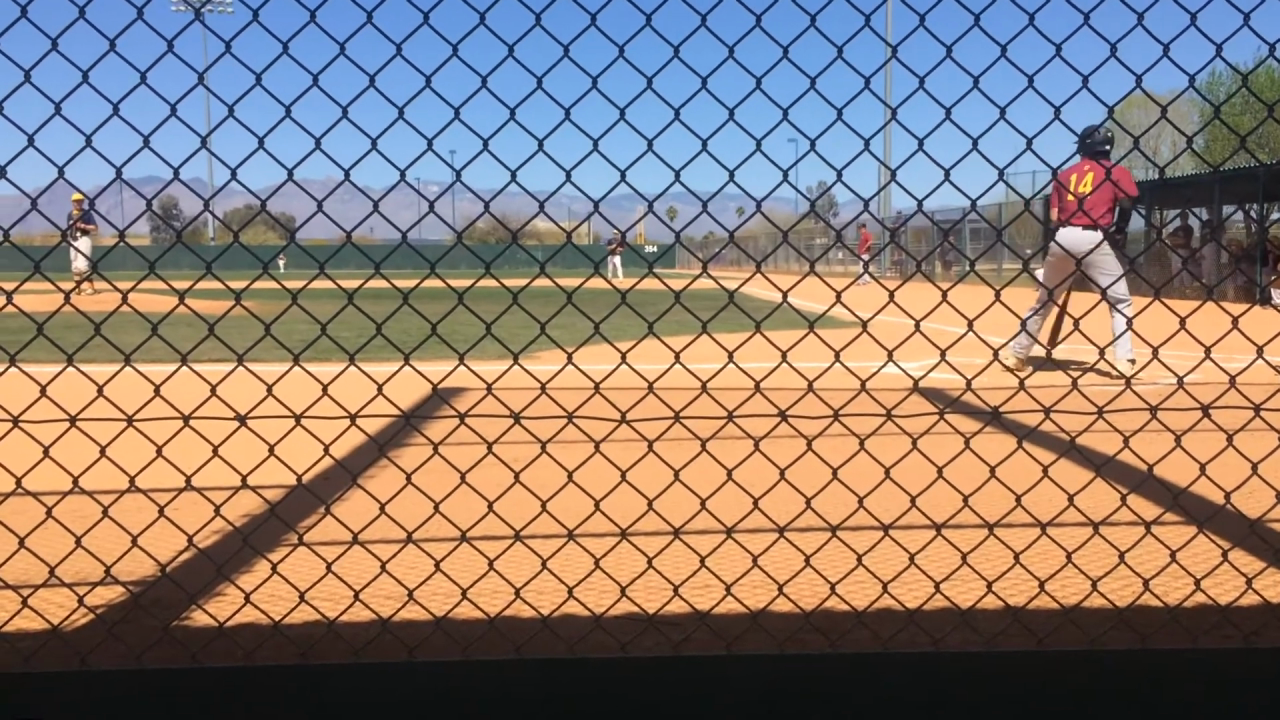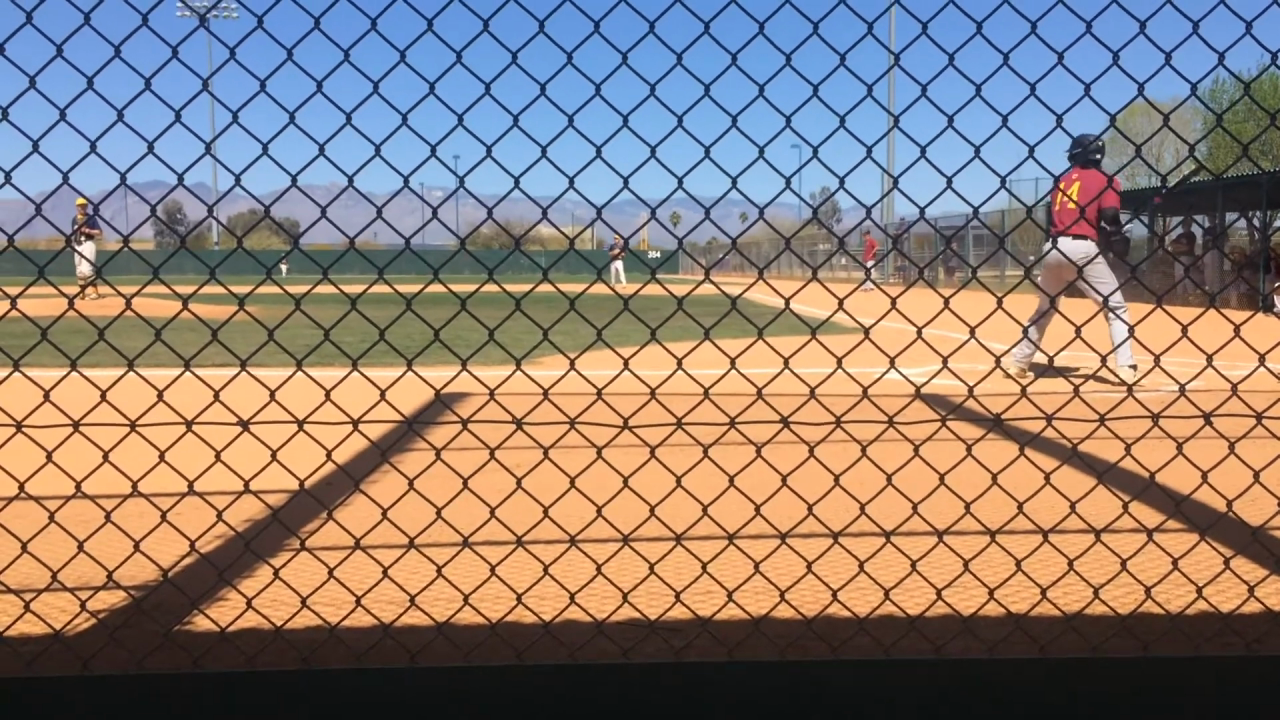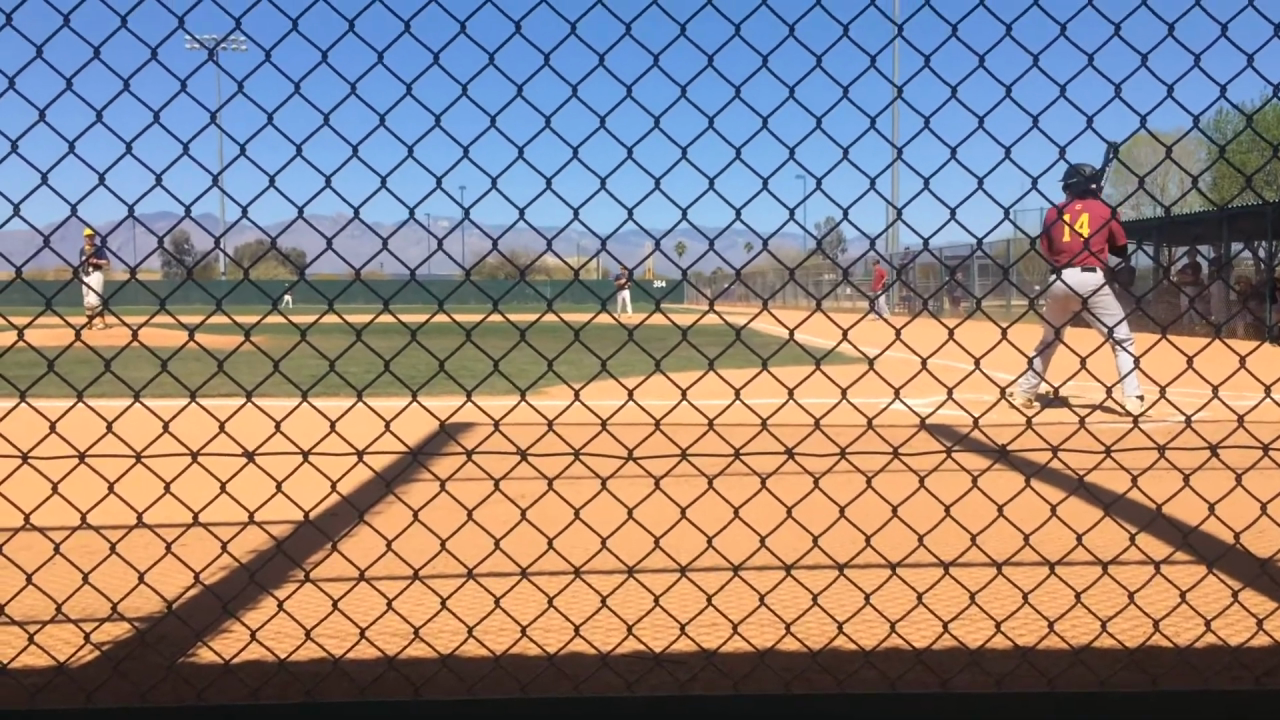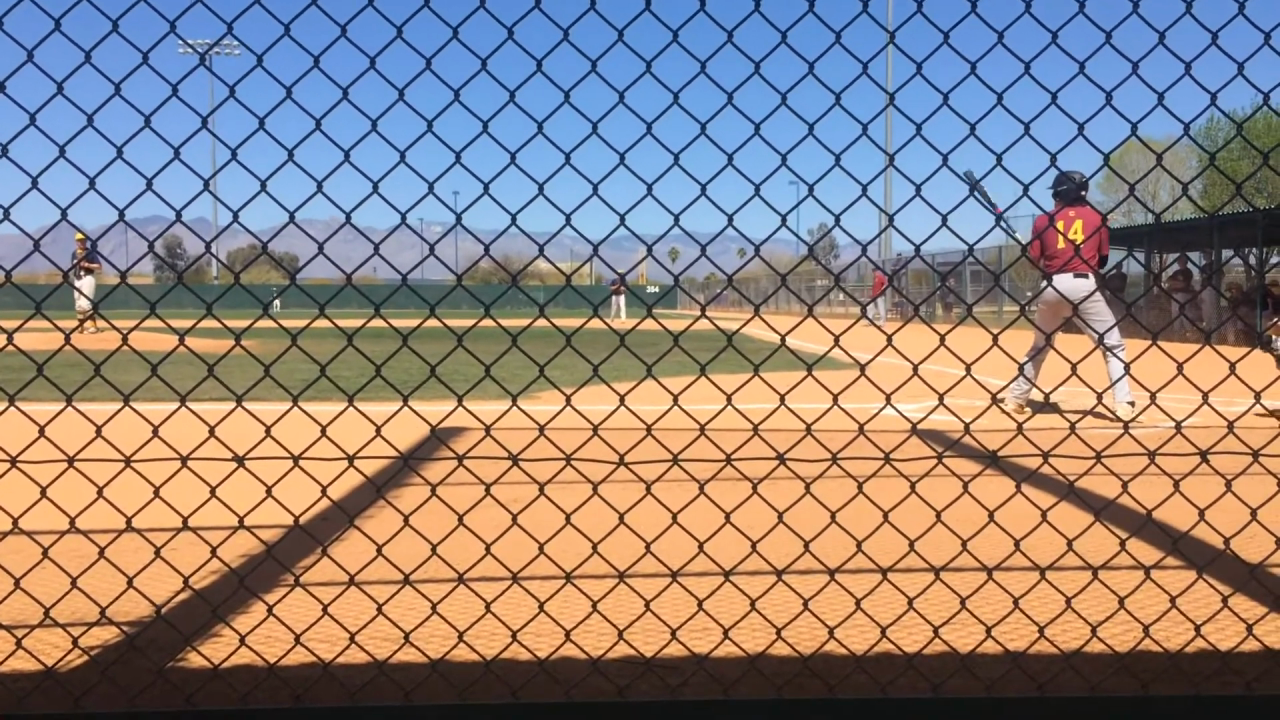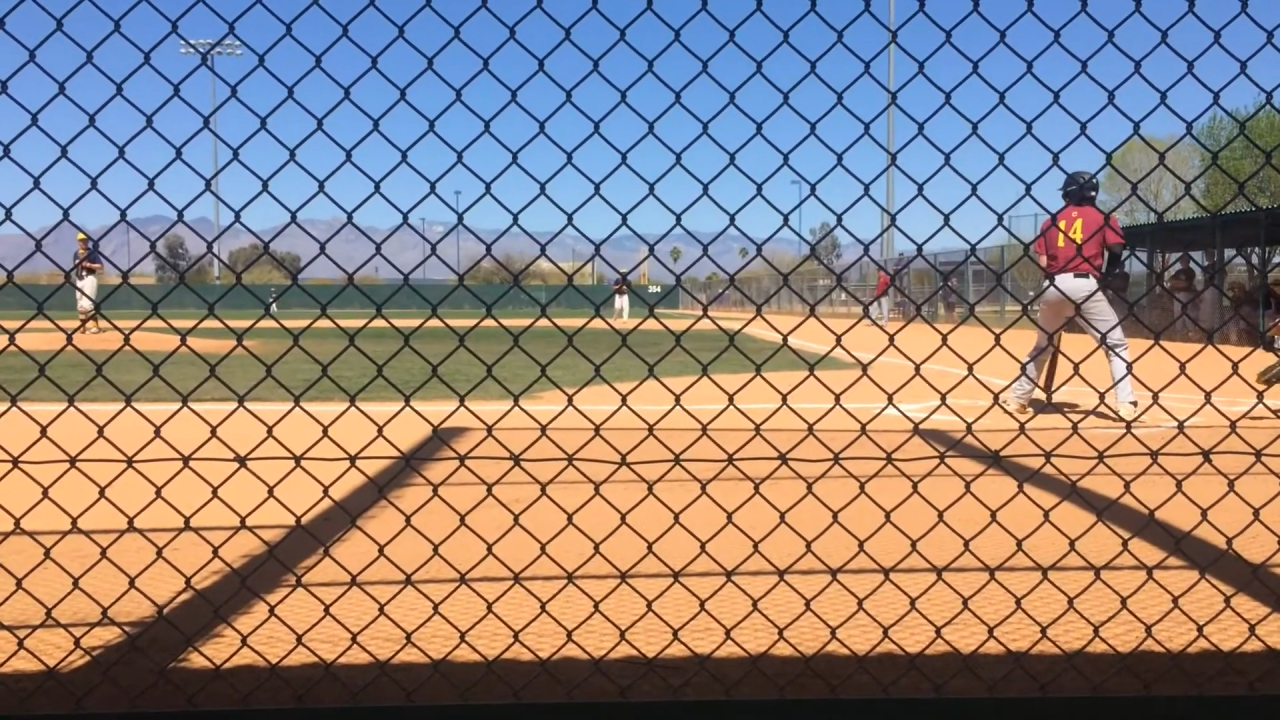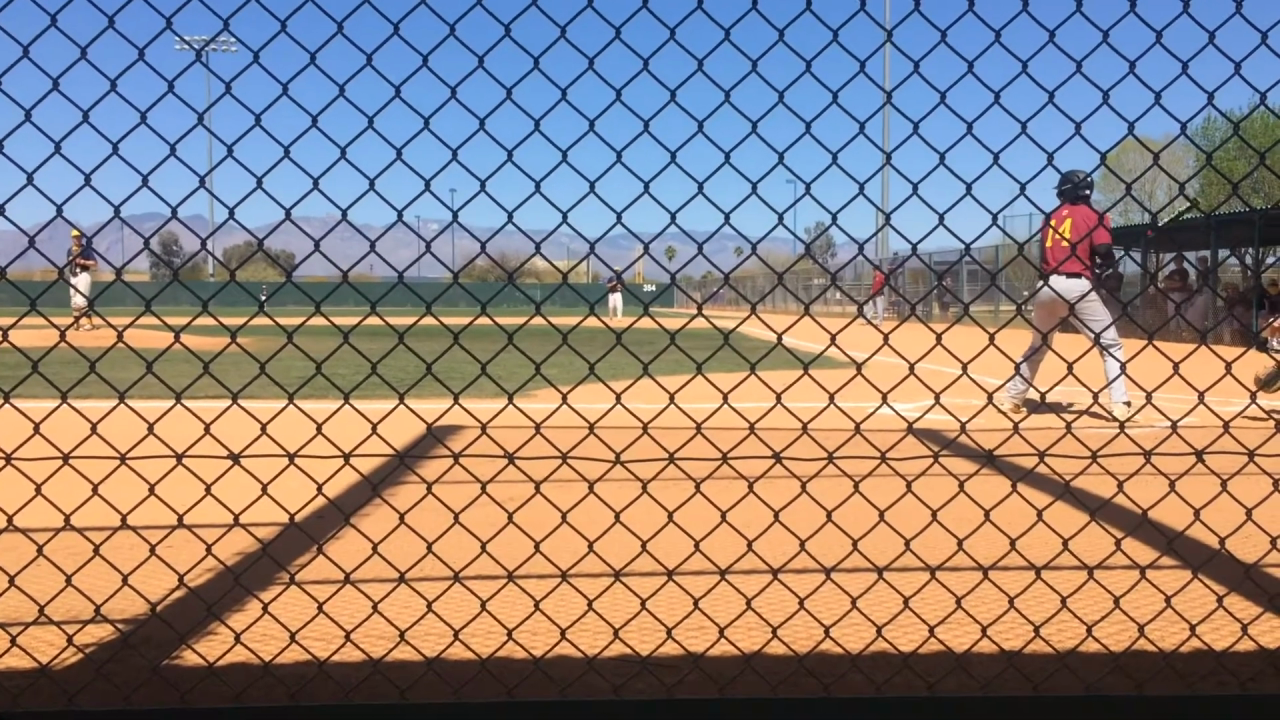
dt=0.4s
person 1, frame 1
left shoulder: (1065, 174)
right shoulder: (1117, 171)
left elbow: (1053, 216)
right elbow: (1126, 203)
right wrist: (1117, 229)
left hip: (1062, 238)
right hip: (1092, 239)
left knee: (1044, 301)
right knee: (1121, 301)
left ankle: (1016, 355)
right ankle: (1124, 361)
person 1, frame 2
left shoulder: (1060, 181)
right shoulder: (1104, 180)
right elbow: (1109, 214)
right wrist: (1115, 230)
left hip: (1053, 249)
right hip: (1083, 249)
left knee: (1044, 309)
right knee: (1116, 308)
left ankle: (1017, 364)
right ankle: (1125, 368)
person 1, frame 3
left shoulder: (1054, 213)
right shoulder: (1105, 211)
left elbow: (1046, 254)
right elbow: (1122, 251)
left hip: (1060, 281)
right hip: (1091, 279)
left knee: (1049, 340)
right knee: (1122, 339)
left ankle: (1023, 394)
right ankle: (1132, 399)
person 1, frame 4
left shoulder: (1043, 220)
right shoulder: (1096, 218)
left elbow: (1035, 261)
right elbow: (1102, 259)
left hip: (1052, 287)
right hip: (1084, 285)
left knee: (1039, 346)
right knee: (1113, 345)
left ankle: (1015, 400)
right ankle: (1123, 404)
person 1, frame 5
left shoulder: (1052, 220)
right shoulder: (1102, 217)
left elbow: (1043, 261)
right elbow: (1116, 249)
right wrist: (1105, 272)
left hip: (1053, 286)
right hip: (1085, 285)
left knee: (1042, 345)
right knee: (1117, 345)
left ankle: (1017, 399)
right ankle: (1126, 404)
person 1, frame 6
left shoulder: (1051, 217)
right shoulder: (1093, 216)
right elbow: (1103, 250)
right wrist: (1110, 259)
left hip: (1047, 287)
right hip: (1077, 286)
left knee: (1038, 346)
right knee: (1110, 345)
left ankle: (1011, 399)
right ankle: (1120, 404)
